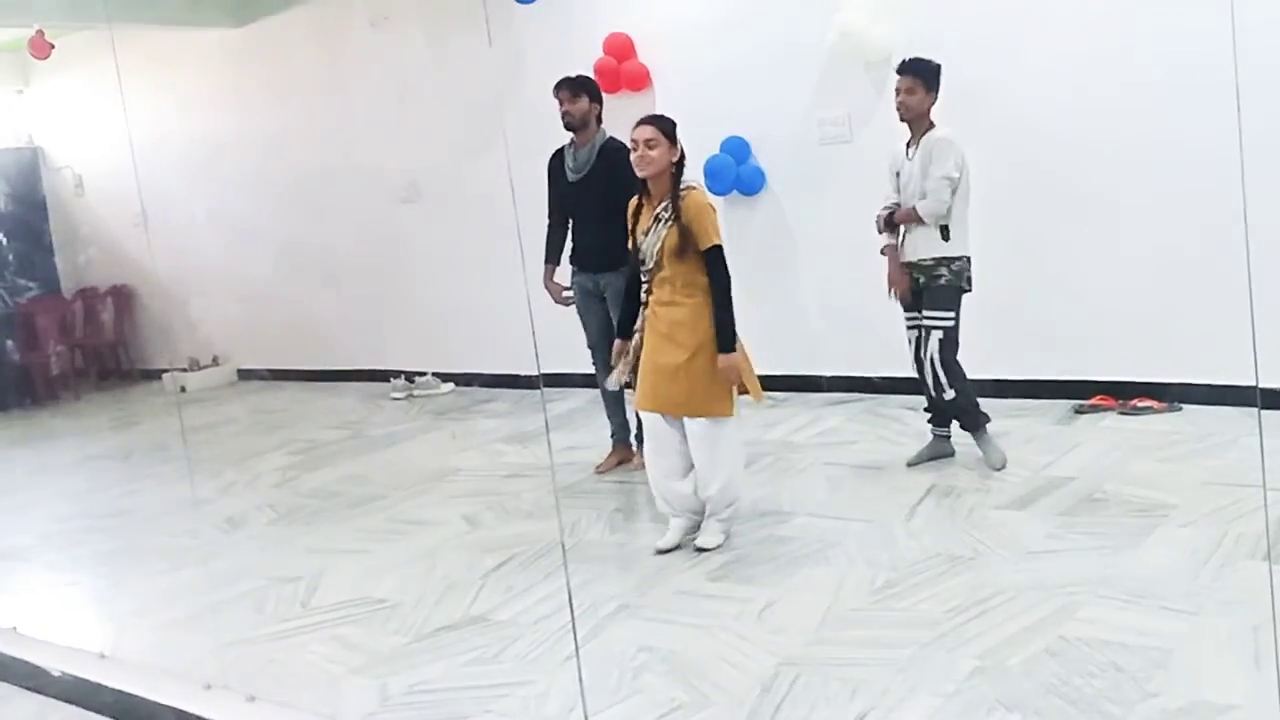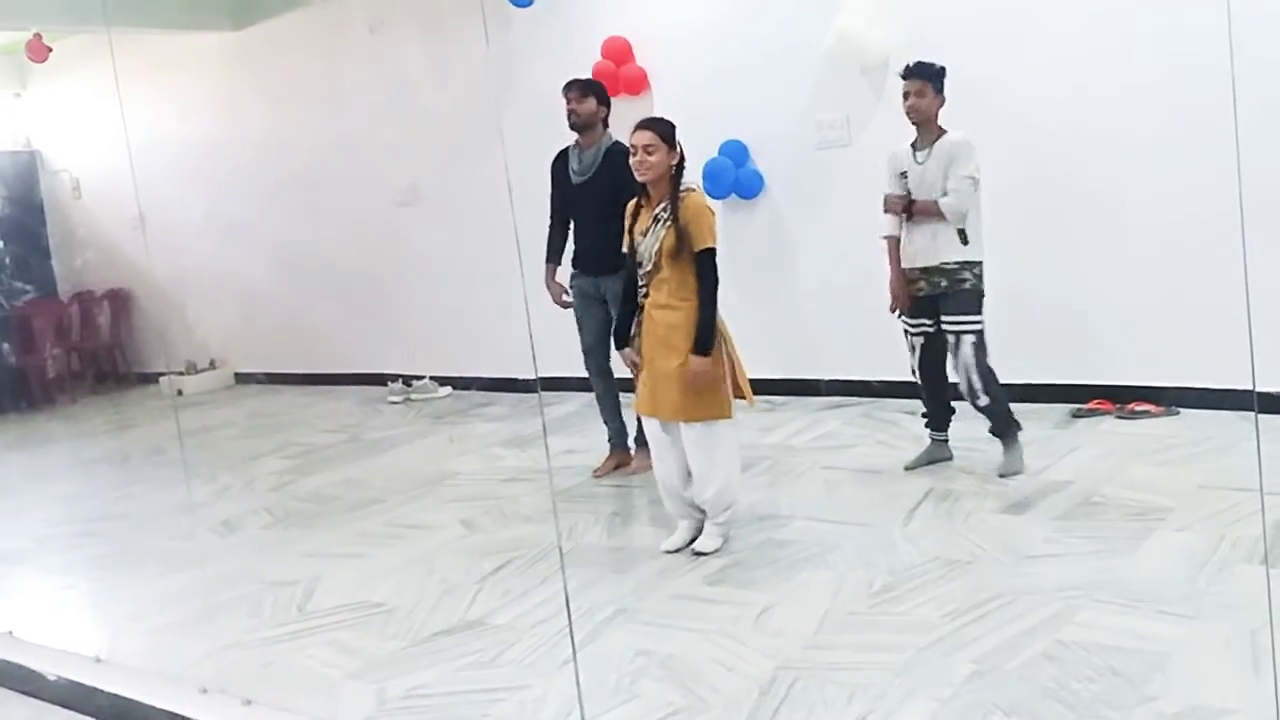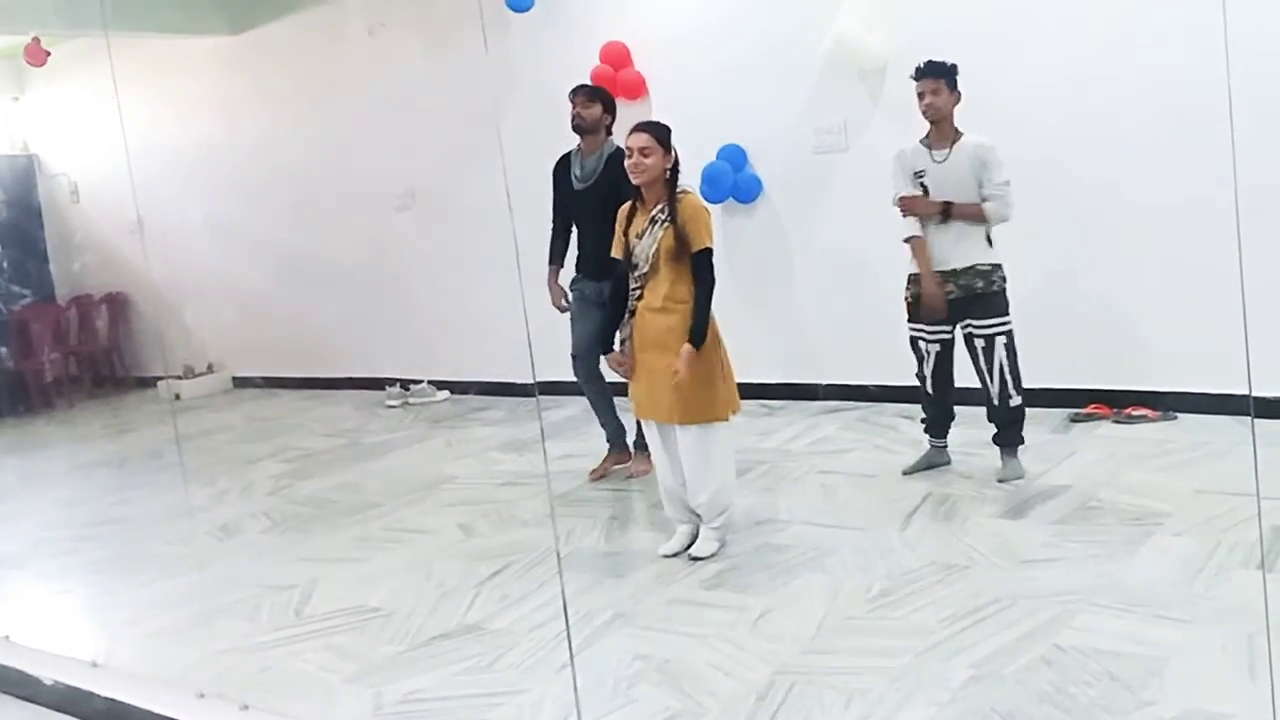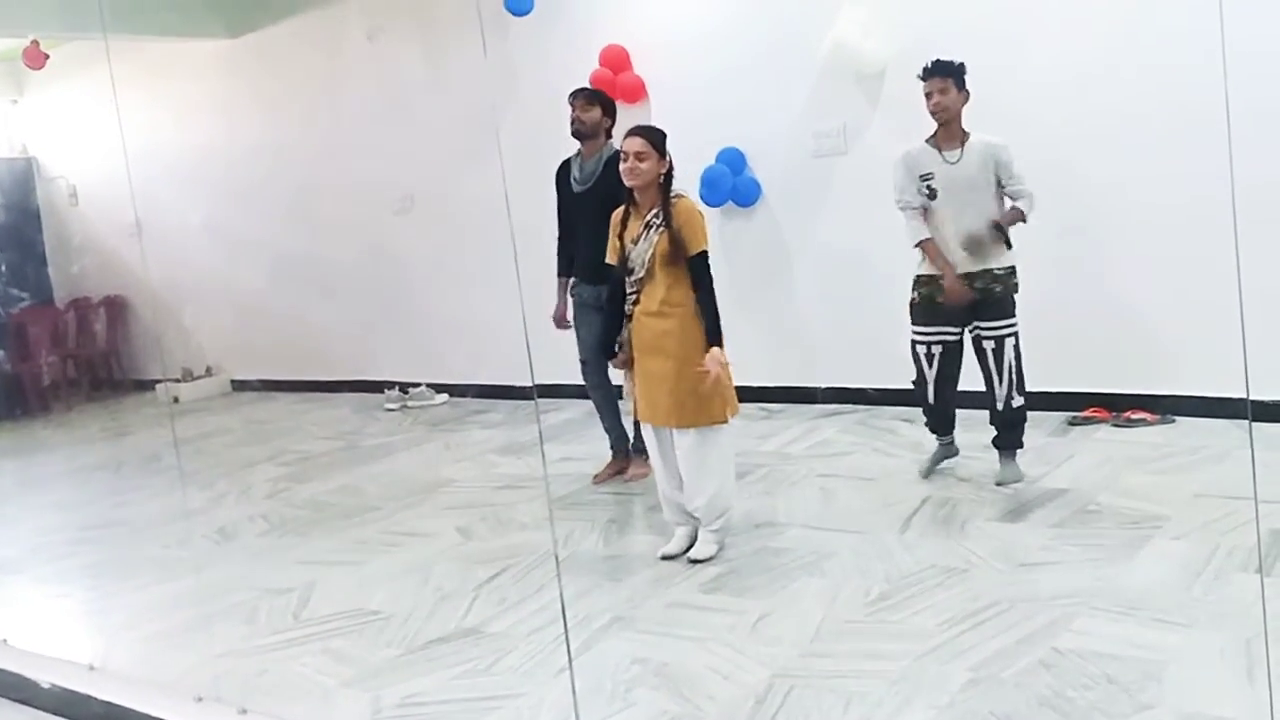
dt=0.2s
person 1, frame 1
left shoulder: (693, 204)
right shoulder: (637, 207)
left elbow: (719, 276)
left wrist: (728, 344)
right wrist: (624, 332)
left hip: (697, 330)
right hip: (657, 331)
left knee: (707, 427)
right knee: (659, 429)
left ankle: (717, 516)
right ankle: (682, 514)
person 1, frame 2
left shoulder: (692, 206)
right shoulder: (635, 210)
left elbow: (708, 281)
right elbow: (632, 278)
left wrist: (704, 347)
right wrist: (624, 339)
left hip: (691, 333)
right hip: (652, 334)
left knee: (703, 431)
right knee: (661, 433)
left ankle: (716, 519)
right ankle: (687, 516)
person 1, frame 3
left shoulder: (688, 208)
right shoulder: (627, 214)
left elbow: (705, 280)
right elbow: (622, 282)
left wrist: (695, 341)
right wrist: (609, 342)
left hip: (685, 334)
right hip: (645, 338)
left knee: (698, 433)
right knee: (661, 437)
left ankle: (712, 523)
right ankle: (684, 520)
person 1, frame 4
left shoulder: (682, 212)
right shoulder: (621, 219)
left elbow: (703, 282)
right elbow: (618, 287)
left wrist: (714, 343)
right wrist: (615, 344)
left hip: (684, 337)
right hip: (644, 342)
left knee: (697, 434)
right knee: (659, 437)
left ankle: (711, 526)
right ankle: (683, 523)
person 2, frame 1
left shoulder: (943, 143)
right shoulder: (900, 154)
left elbow: (935, 205)
right elbow: (893, 209)
left wrist: (891, 220)
right wrist: (894, 263)
left hip: (944, 265)
right hip: (912, 269)
left knee: (938, 356)
right knee: (923, 359)
left ankle: (979, 431)
right ankle: (941, 435)
person 2, frame 2
left shoulder: (958, 146)
right shoulder: (898, 158)
left elbow: (956, 205)
right elbow: (893, 218)
left wrist: (907, 206)
right wrist: (895, 273)
left hip: (958, 270)
right hip: (916, 273)
left knee: (967, 360)
right knee: (925, 363)
left ankle: (1010, 440)
right ankle: (938, 439)
person 2, frame 3
left shoulder: (980, 149)
right shoulder: (906, 158)
left elbow: (1000, 208)
right elbow: (911, 221)
left wrist: (941, 208)
right wrist: (927, 277)
left hip: (981, 275)
right hip: (931, 278)
left knee: (997, 365)
right knee: (932, 369)
left ankle: (1010, 451)
right ankle: (937, 446)
person 2, frame 4
left shoulder: (991, 150)
right shoulder: (912, 160)
left elbow: (1024, 199)
right elbow: (915, 224)
left wrist: (996, 228)
right wrist: (946, 273)
left hip: (991, 278)
right hip: (935, 281)
left knee: (1003, 369)
right knee: (931, 372)
left ankle: (1008, 454)
right ankle: (945, 440)
person 3, frame 1
left shoulder: (616, 154)
right shoulder: (558, 161)
left elbow: (634, 215)
right elbow: (557, 220)
right wrist: (549, 274)
left hip: (620, 272)
right hip: (584, 276)
right knee: (602, 359)
left ankle: (645, 440)
right ankle: (621, 443)
person 3, frame 2
left shoulder: (620, 157)
right shoulder: (562, 162)
right elbow: (559, 220)
right wrist: (551, 274)
left hip: (621, 275)
right hip: (584, 278)
right knee: (595, 363)
left ankle: (644, 445)
right ankle: (618, 447)
person 3, frame 3
left shoulder: (622, 164)
right shoulder: (564, 167)
right elbow: (561, 225)
right wrist: (553, 278)
right hip: (586, 283)
right knee: (583, 363)
left ankle: (643, 448)
right ankle: (617, 445)
person 3, frame 4
left shoulder: (621, 166)
right shoulder: (565, 172)
right elbow: (566, 235)
right wrist: (561, 294)
right hip: (586, 287)
right knee: (592, 370)
left ankle: (641, 452)
right ankle: (619, 452)
